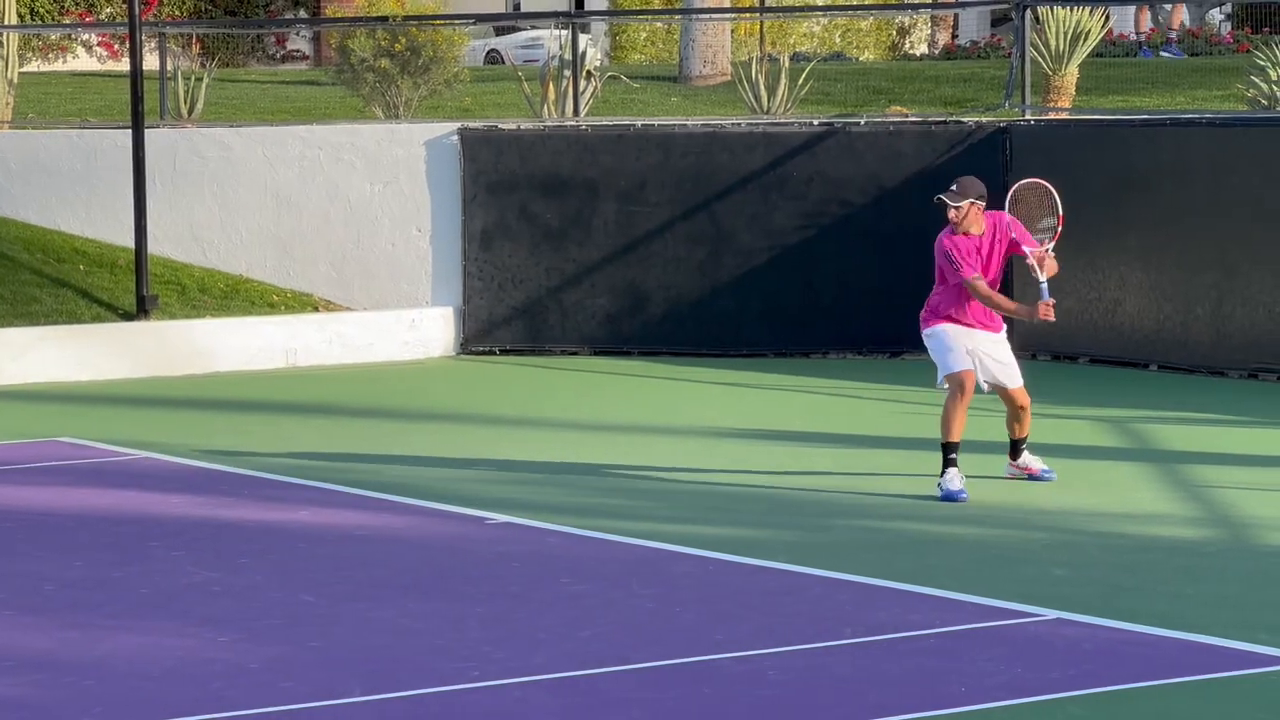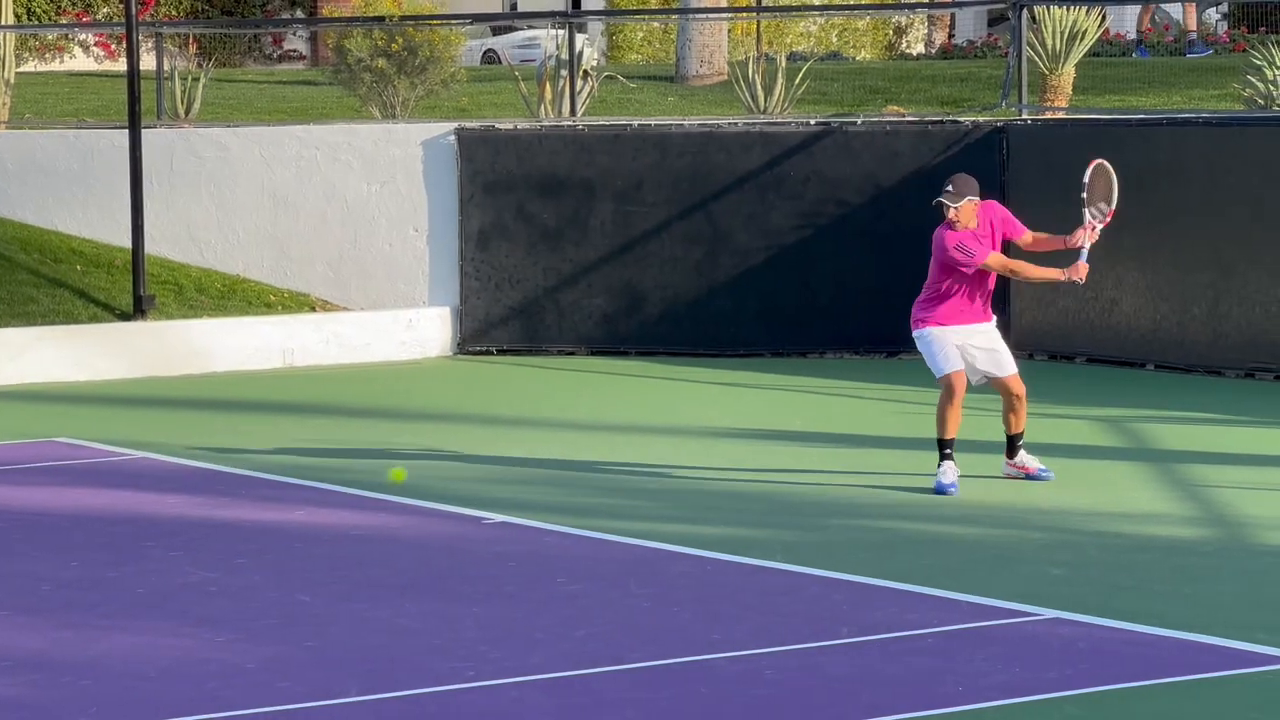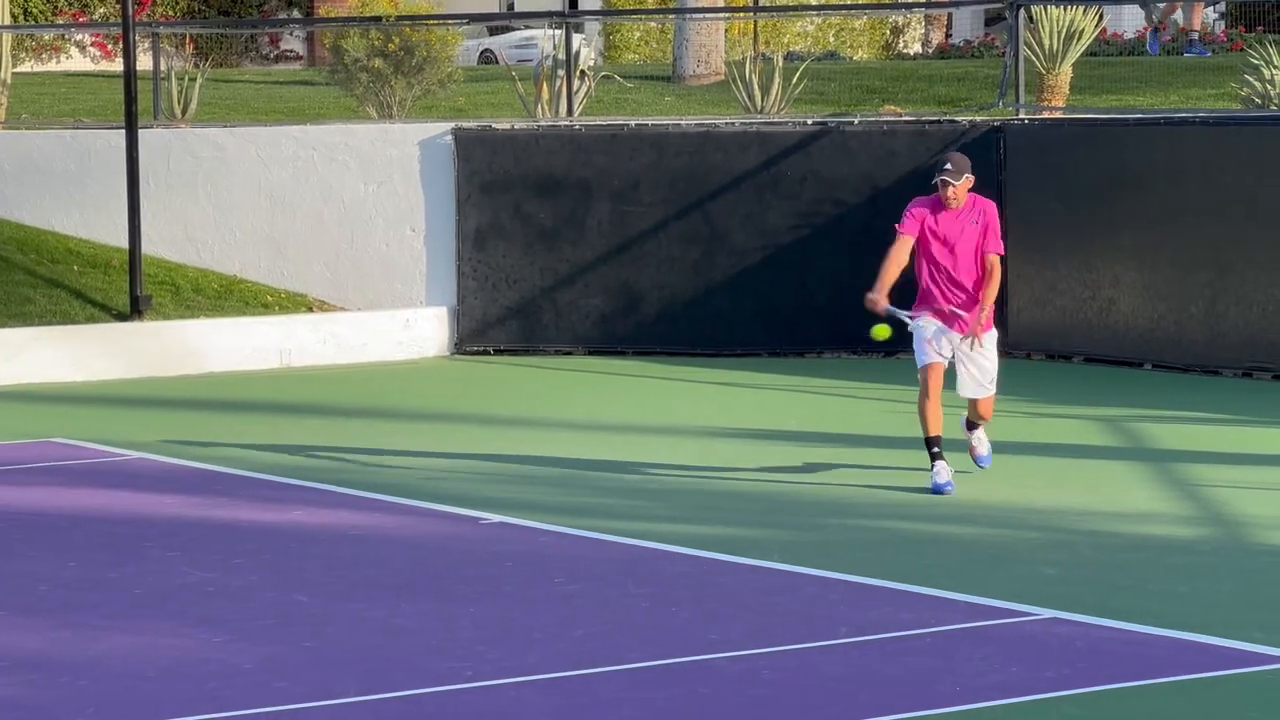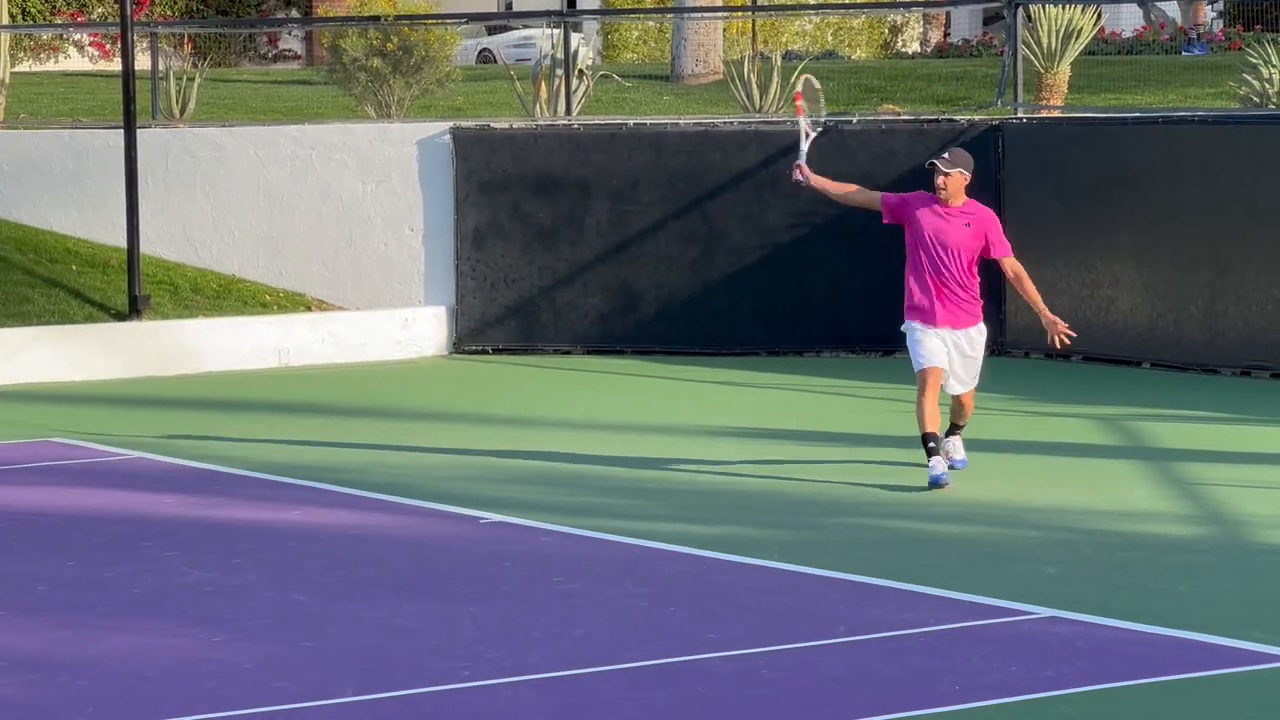
dt=0.2s
person 1, frame 1
left shoulder: (1004, 222)
right shoulder: (947, 243)
left elbow: (1045, 262)
right elbow: (982, 292)
left wrist: (1046, 263)
right wrist: (1027, 312)
left hip: (988, 326)
right hip: (945, 324)
left knee: (1020, 402)
right knee: (964, 383)
left ankle: (1017, 457)
right ankle: (950, 471)
person 1, frame 2
left shoulder: (993, 212)
right shoulder: (948, 239)
left elbow: (1029, 241)
right elbow: (1010, 269)
left wrist: (1070, 240)
right wrist: (1065, 274)
left hip: (978, 323)
right hip: (935, 324)
left knee: (1016, 391)
right knee: (954, 385)
left ankle: (1014, 456)
right ankle: (946, 464)
person 1, frame 3
left shoulder: (987, 210)
right shoulder: (921, 209)
left elbow: (993, 269)
right elbow: (899, 250)
left wrist: (984, 311)
right wrist: (880, 291)
left hip: (976, 322)
right hip: (934, 318)
left knee: (983, 408)
right knee: (930, 382)
left ankle: (974, 429)
right ankle: (939, 464)
person 1, frame 4
left shoulder: (983, 218)
right shoulder: (915, 203)
left elbow: (1014, 270)
right elbow: (863, 196)
left wrist: (1045, 314)
right wrist: (815, 181)
left hip: (966, 322)
right hip: (922, 321)
left knee: (963, 397)
right knee: (929, 382)
left ankle: (952, 437)
right ankle: (935, 461)
